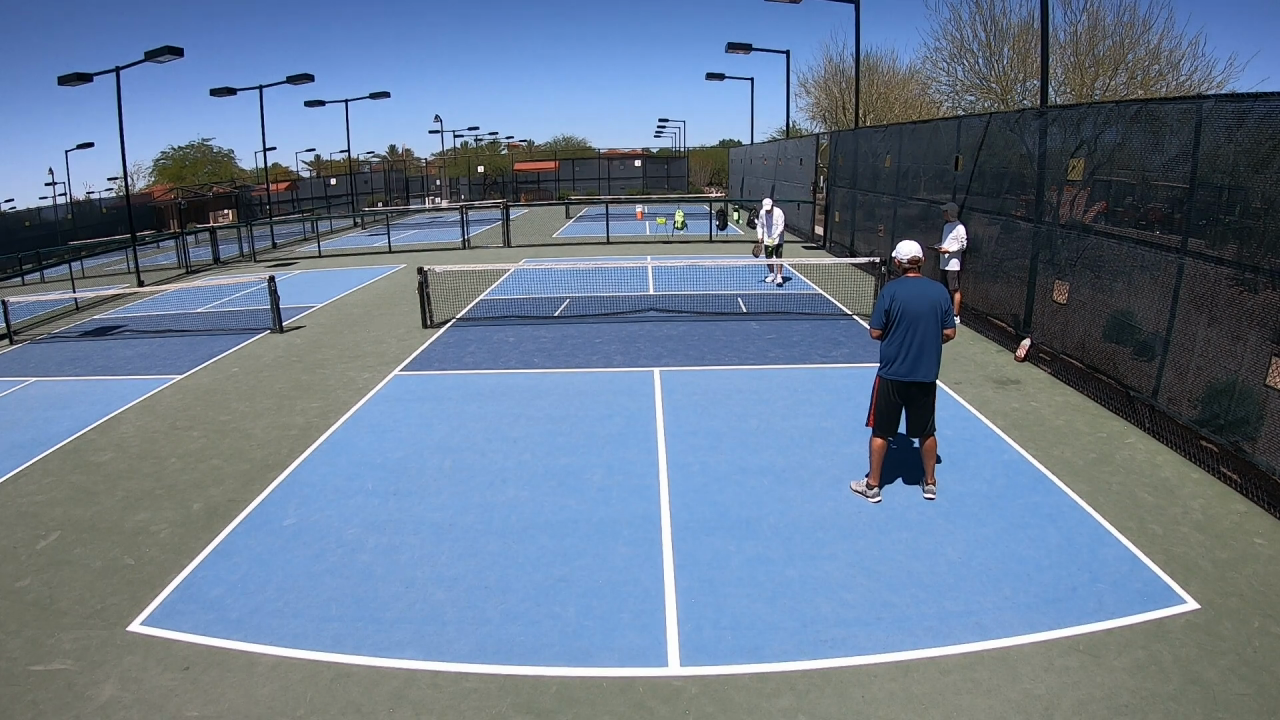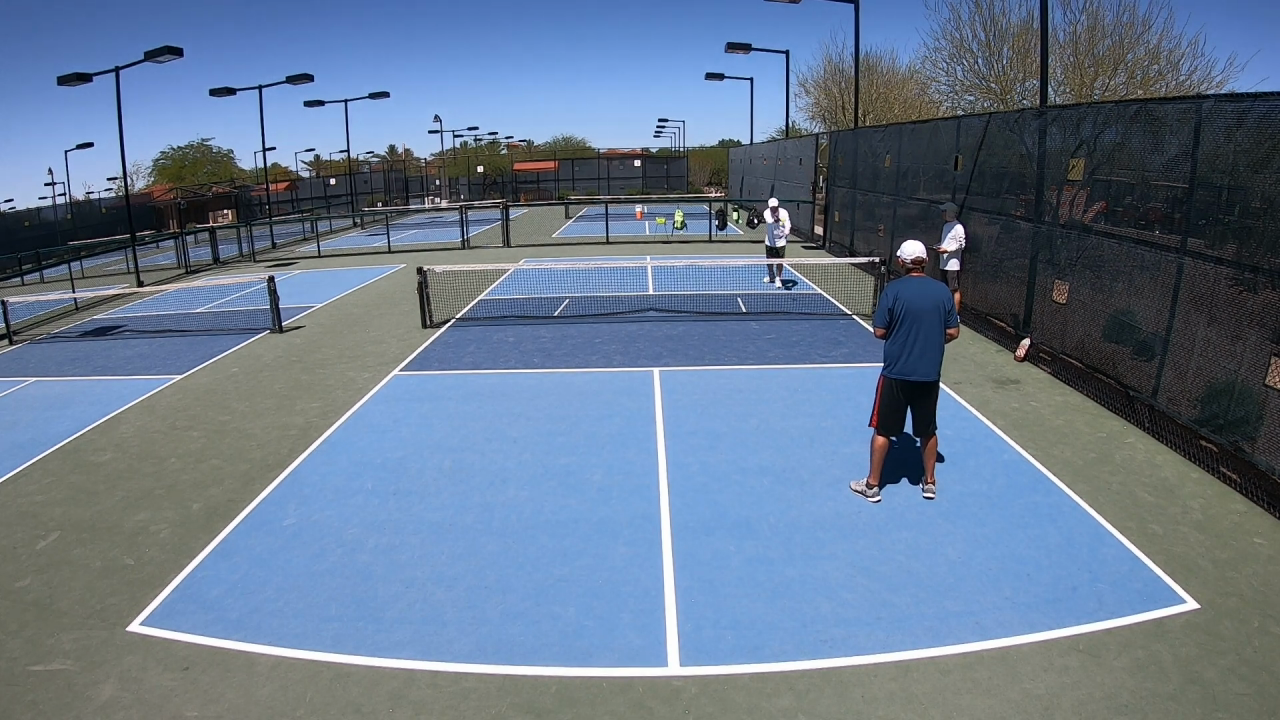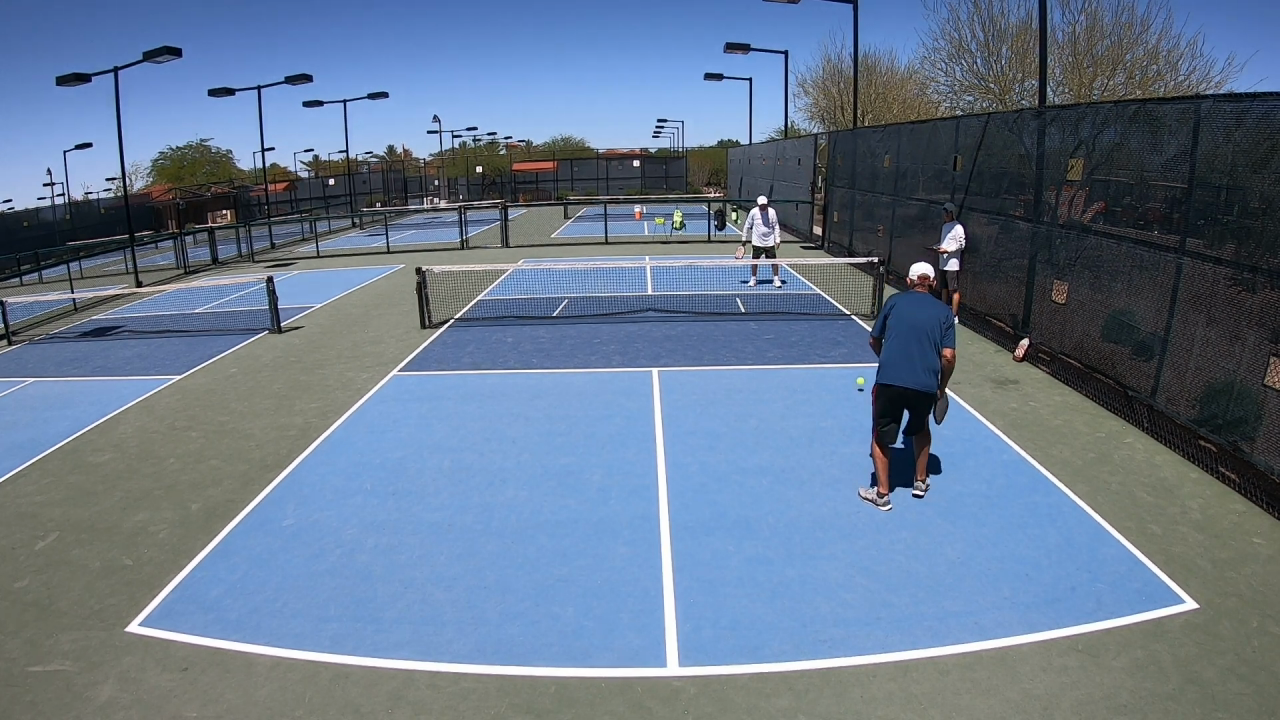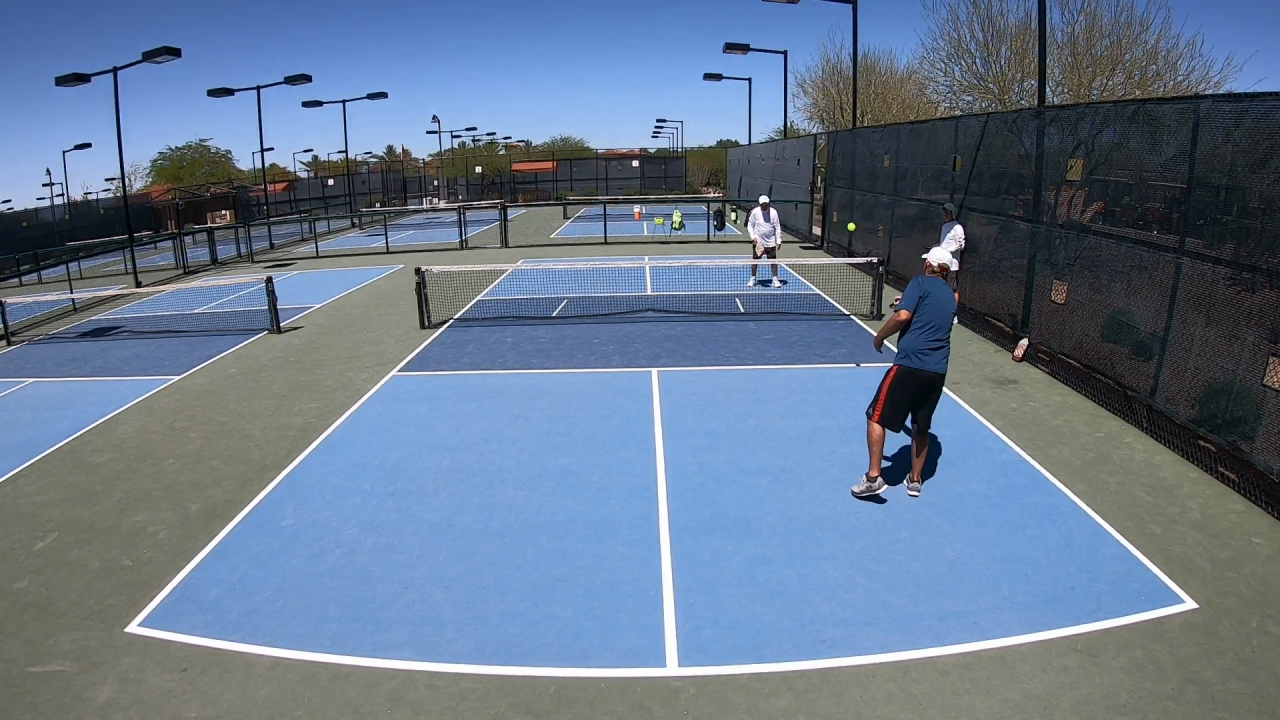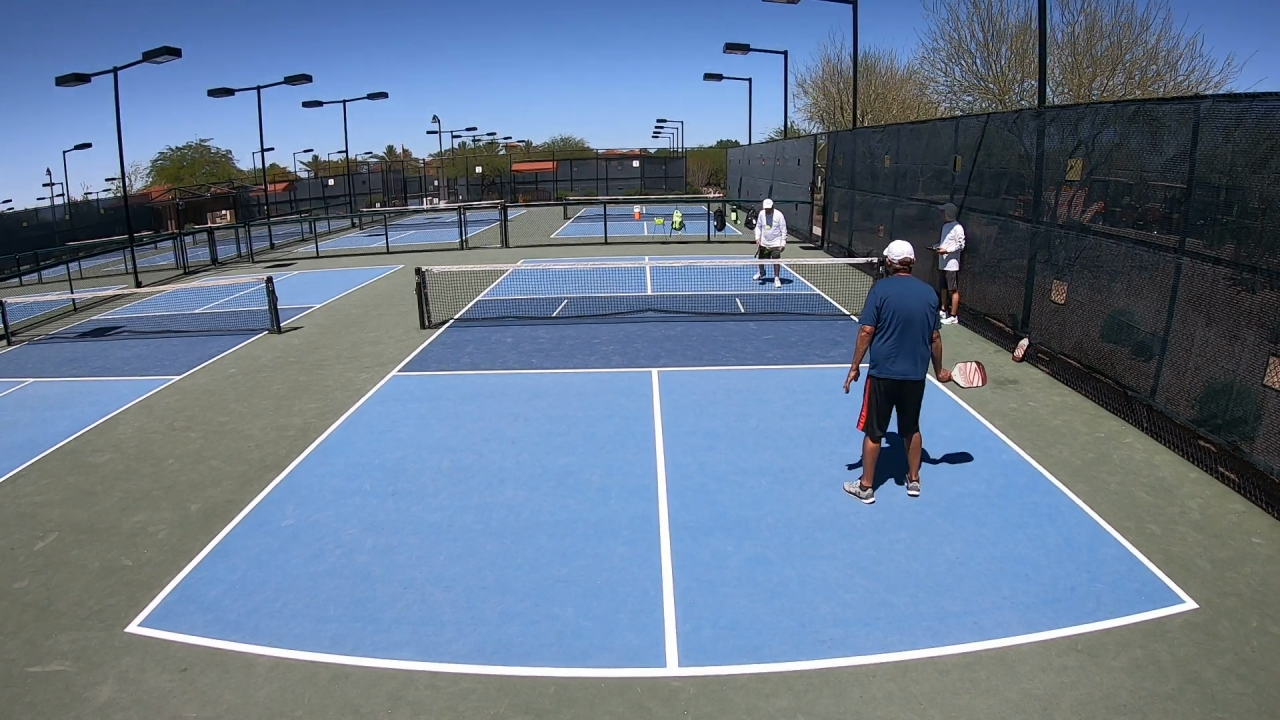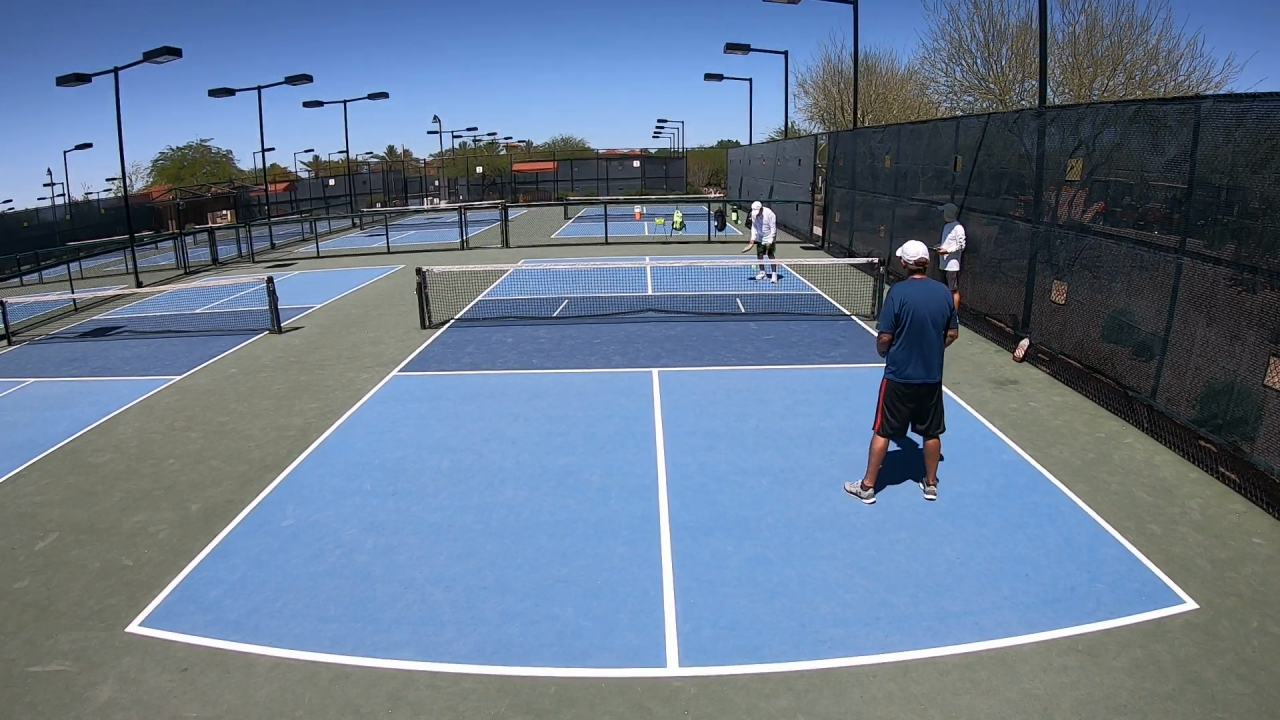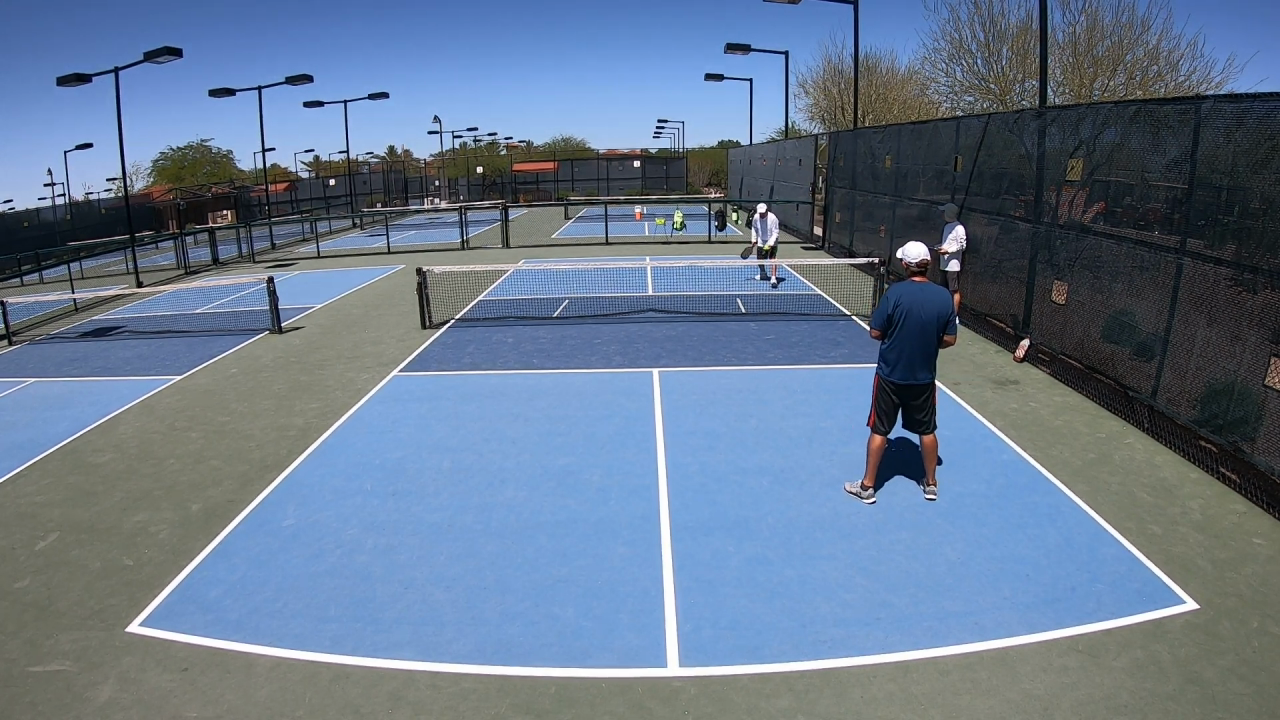
dt=0.7s
person 1, frame 1
left shoulder: (891, 290)
right shoulder: (940, 292)
left elbow: (875, 333)
right elbow: (949, 333)
left hip: (892, 374)
right hip: (926, 375)
left knee: (881, 431)
right knee: (926, 432)
left ankle: (872, 485)
right ankle: (930, 483)
person 1, frame 2
left shoulder: (894, 289)
right shoulder: (943, 291)
left elbow: (879, 332)
right elbow: (953, 333)
left hip: (896, 373)
right hip: (930, 374)
left knee: (883, 430)
right knee: (927, 430)
left ankle: (872, 484)
right ankle: (929, 482)
person 1, frame 3
left shoulder: (895, 301)
right shoulder: (943, 311)
left elbow: (874, 340)
right elbow: (948, 357)
right wrist: (942, 386)
left hip: (889, 380)
right hip: (926, 385)
left knee: (881, 436)
right knee: (920, 429)
left ankle: (882, 493)
right ankle: (920, 481)
person 1, frame 4
left shoulder: (921, 283)
right shoulder: (950, 296)
left elbow: (903, 316)
left wrist: (879, 336)
left hip: (910, 364)
right hip: (937, 370)
left knee: (876, 417)
right knee: (921, 426)
left ankle: (874, 477)
right ankle: (915, 480)
person 1, frame 5
left shoulder: (881, 288)
right shoulder: (928, 292)
left elbow: (867, 331)
right elbow: (934, 337)
left wrist: (855, 367)
right wrist: (939, 369)
left hip: (882, 373)
right hip: (916, 373)
left knee: (873, 431)
right knee: (912, 427)
left ankle: (865, 487)
right ankle: (914, 480)
person 1, frame 6
left shoulder: (899, 291)
right shoulder: (944, 292)
left elbow: (885, 337)
right elbow: (952, 334)
left wrist: (882, 350)
left hip: (899, 376)
right hip: (932, 375)
left knee: (883, 431)
right knee: (931, 432)
left ankle: (868, 486)
right ankle: (930, 484)
person 1, frame 7
left shoulder: (895, 292)
right shoulder: (943, 296)
left elbow: (875, 333)
right elbow: (949, 339)
left hip: (890, 374)
right hip: (924, 376)
left knee: (879, 430)
right knee: (926, 430)
left ankle: (867, 486)
right ankle: (930, 483)
